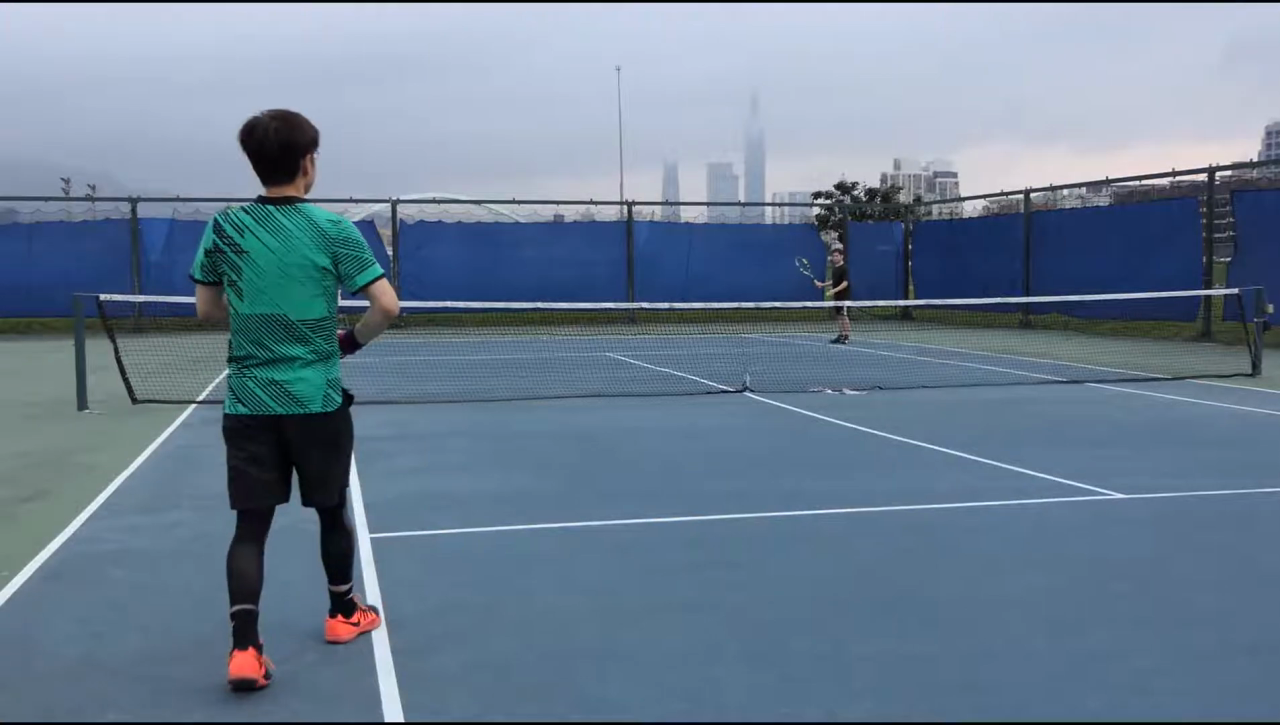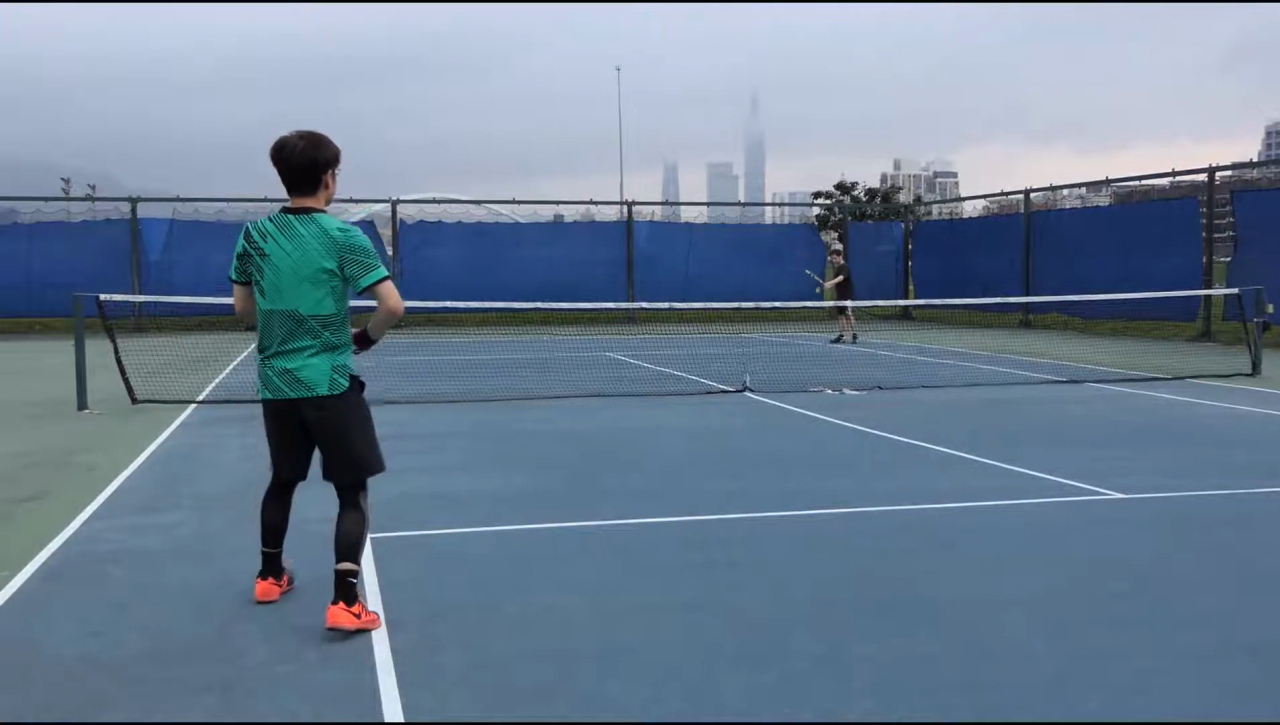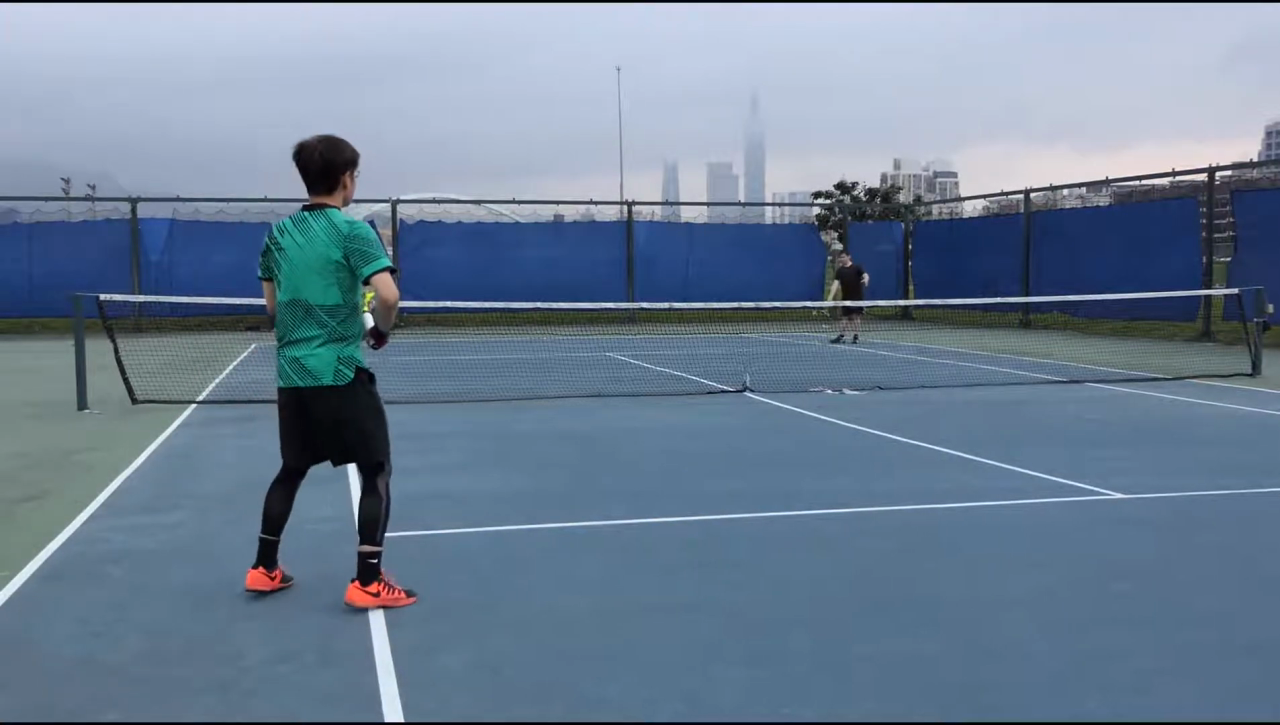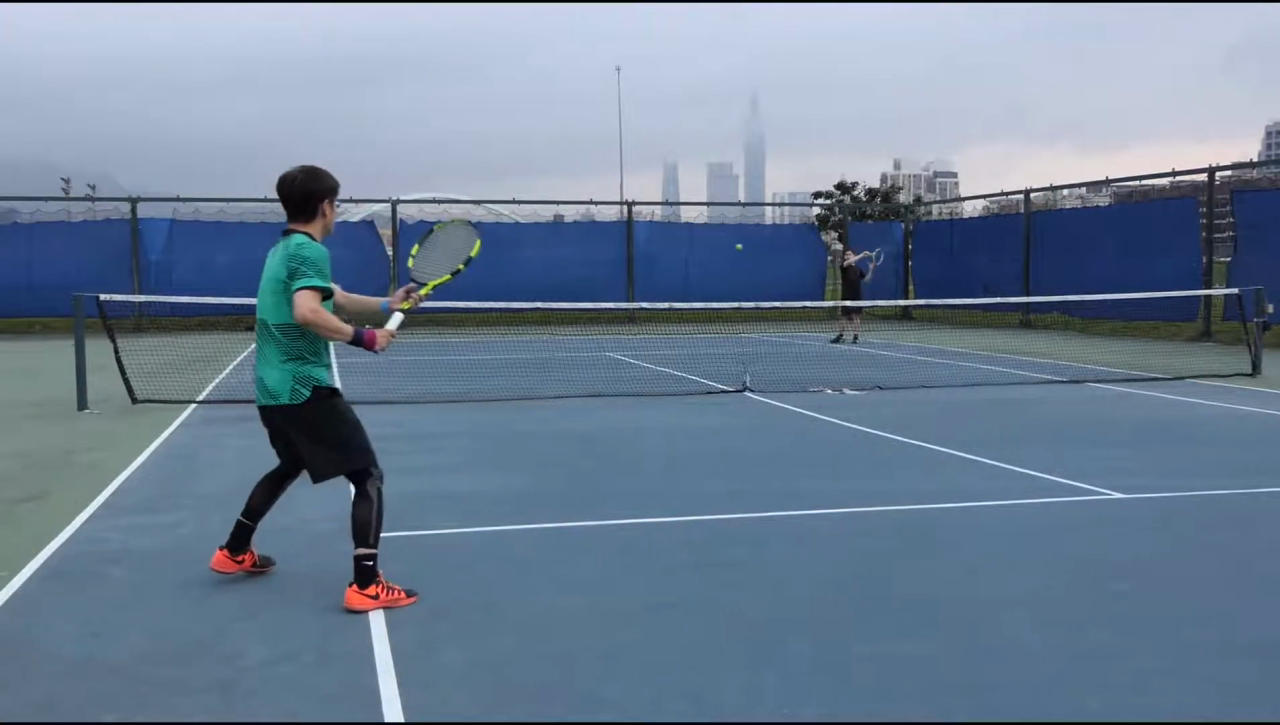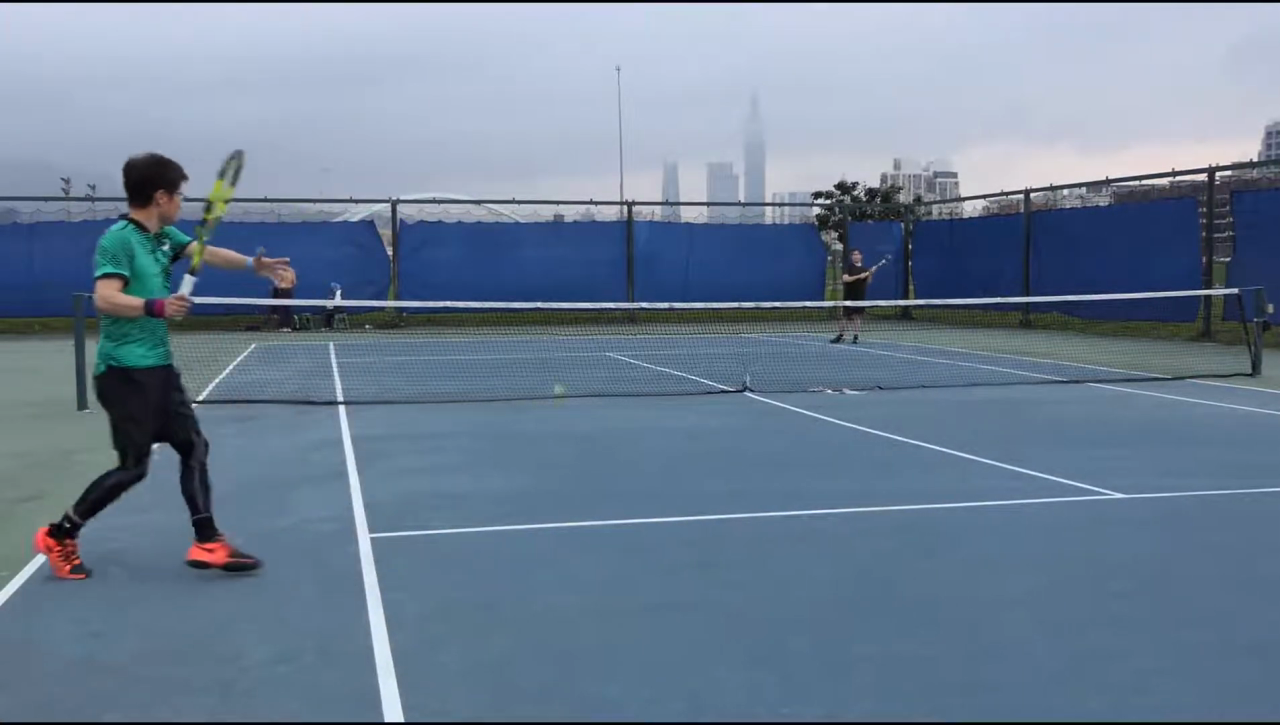
dt=0.5s
person 1, frame 1
left shoulder: (224, 228)
right shoulder: (333, 230)
left elbow: (207, 309)
right elbow: (387, 306)
right wrist: (353, 338)
left hip: (249, 401)
right hip: (318, 398)
left knee: (251, 524)
right knee: (331, 509)
left ankle: (246, 648)
right ankle: (344, 613)
person 1, frame 2
left shoulder: (255, 235)
right shoulder: (344, 237)
left elbow: (244, 309)
right elbow: (393, 306)
right wrist: (367, 336)
left hip: (277, 384)
right hip: (332, 383)
left knee: (284, 479)
right knee: (353, 492)
left ankle: (270, 576)
right ankle: (344, 600)
person 1, frame 3
left shoulder: (278, 232)
right shoulder: (353, 231)
left elbow: (272, 302)
right elbow: (388, 296)
right wrist: (381, 331)
left hip: (291, 373)
right hip: (340, 373)
left knee: (293, 468)
right knee: (376, 471)
left ankle: (265, 568)
right ankle: (368, 582)
person 1, frame 4
left shoulder: (285, 251)
right shoulder: (309, 252)
left elbow: (338, 301)
right elbow: (307, 313)
left wrist: (386, 304)
right wrist: (363, 338)
left hip: (277, 389)
right hip: (304, 389)
left knee: (290, 468)
right knee: (367, 476)
left ankle: (234, 552)
right ankle: (367, 583)
person 1, frame 5
left shoulder: (165, 236)
right shoulder: (117, 239)
left elbow: (208, 254)
right elbow: (105, 300)
left wrist: (253, 263)
right wrist: (154, 307)
left hip: (156, 366)
right hip: (122, 369)
left knee: (195, 446)
right knee: (134, 465)
left ankle: (207, 542)
right ankle: (59, 535)
